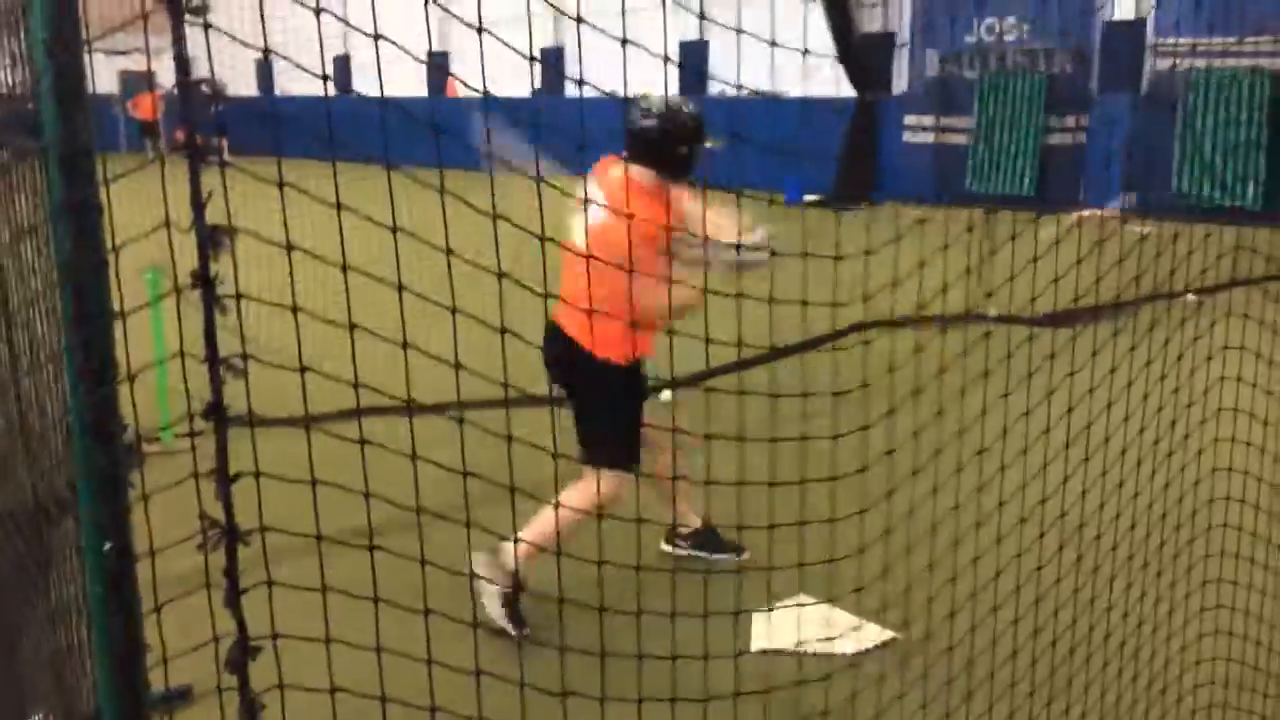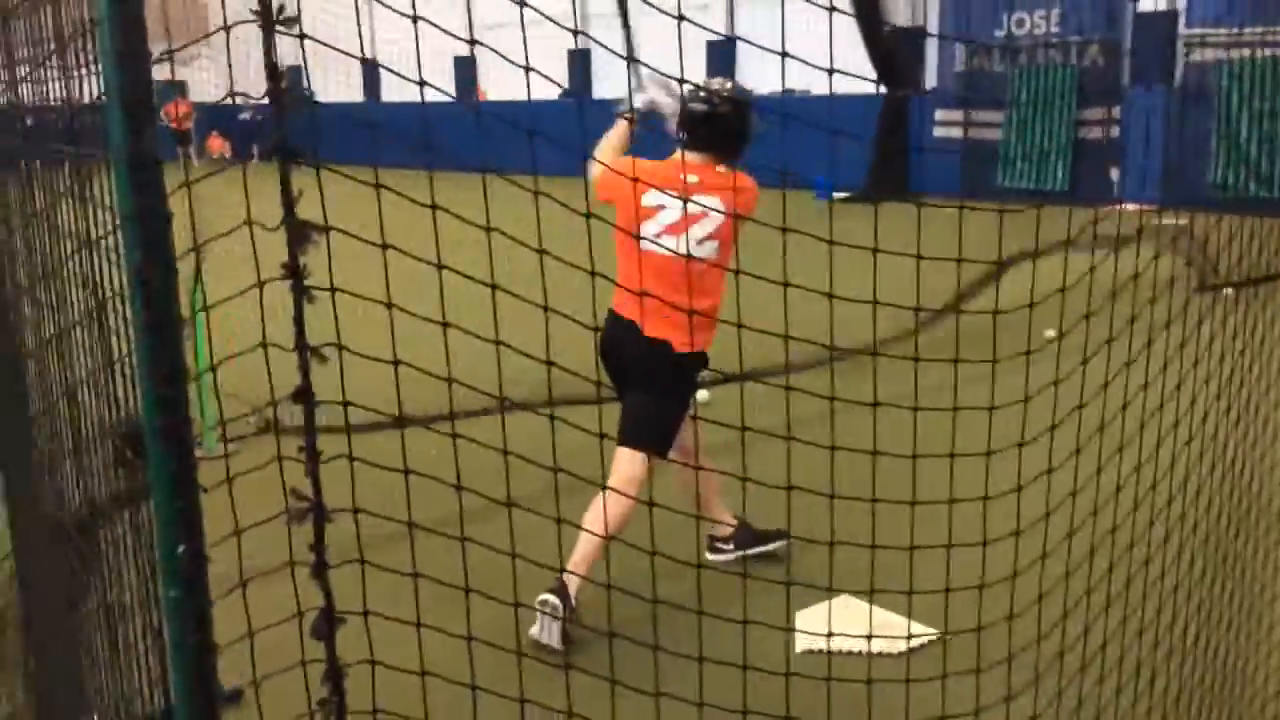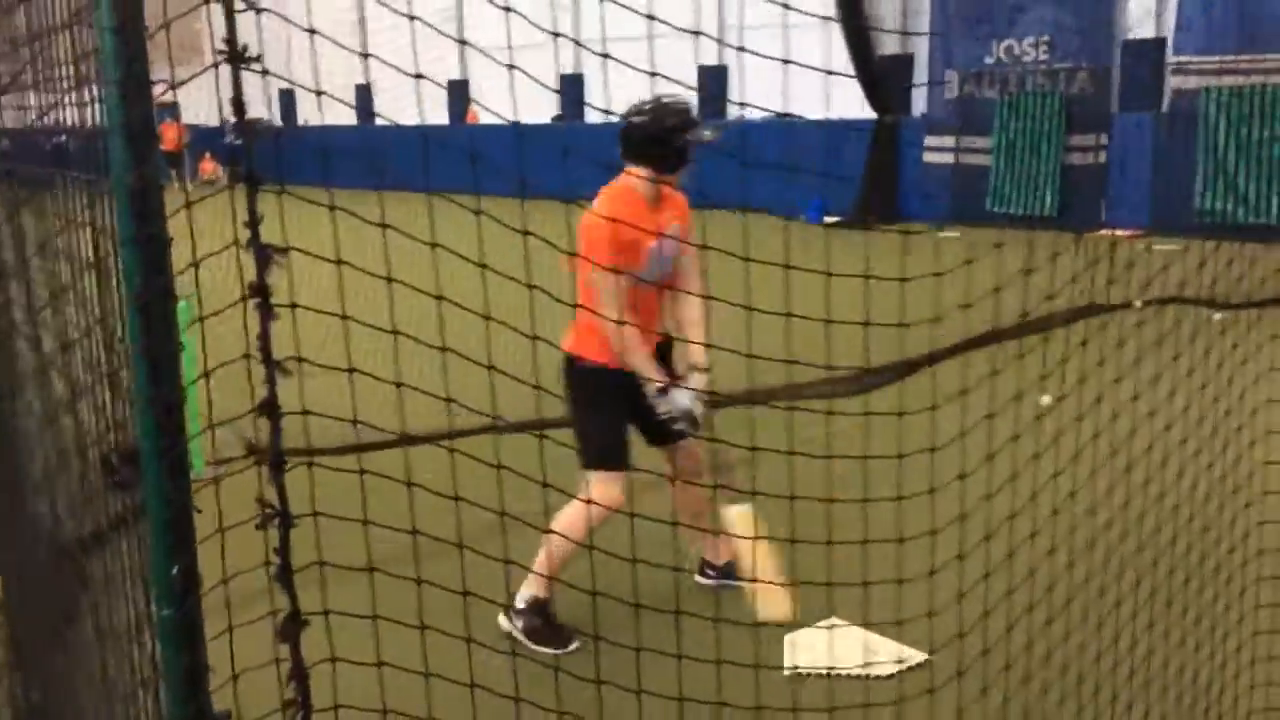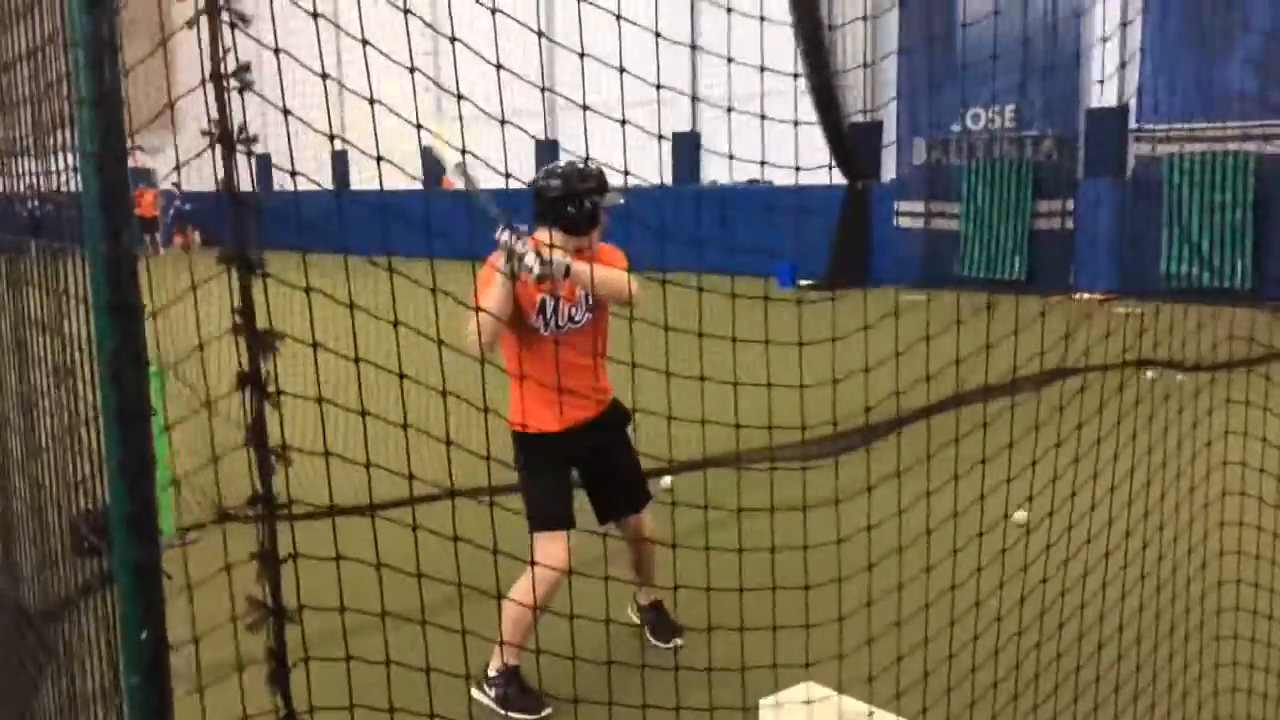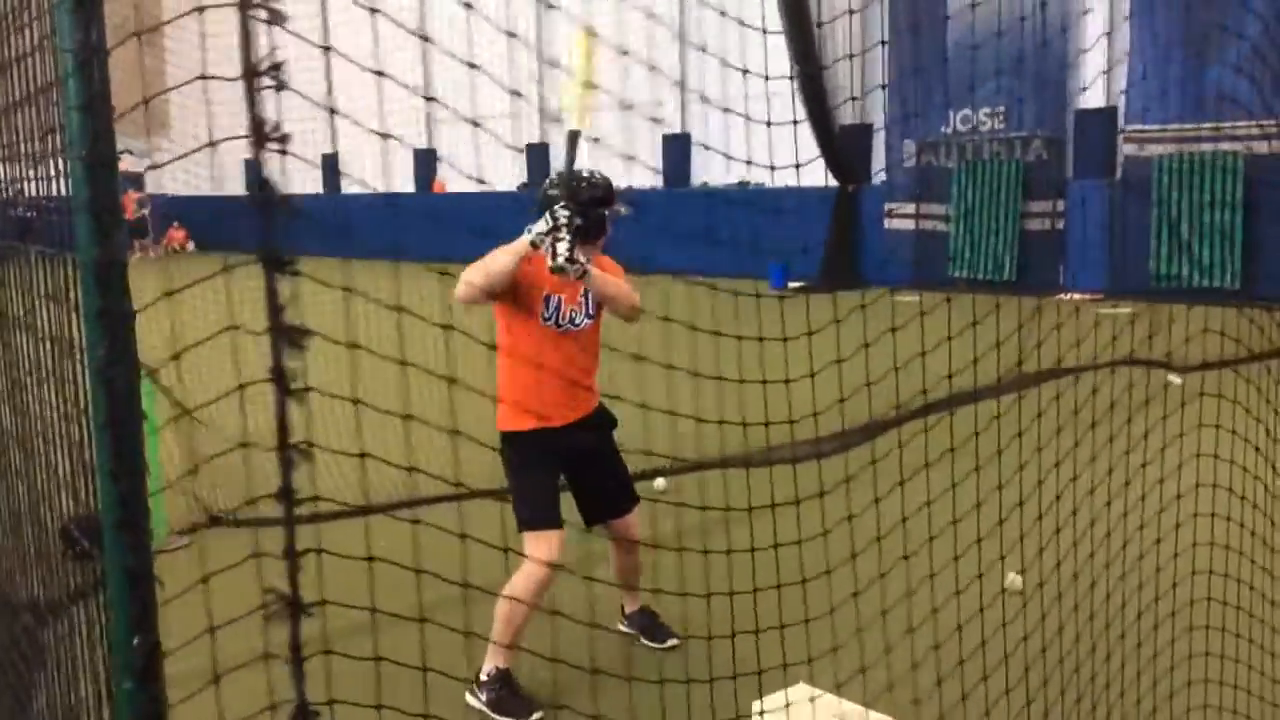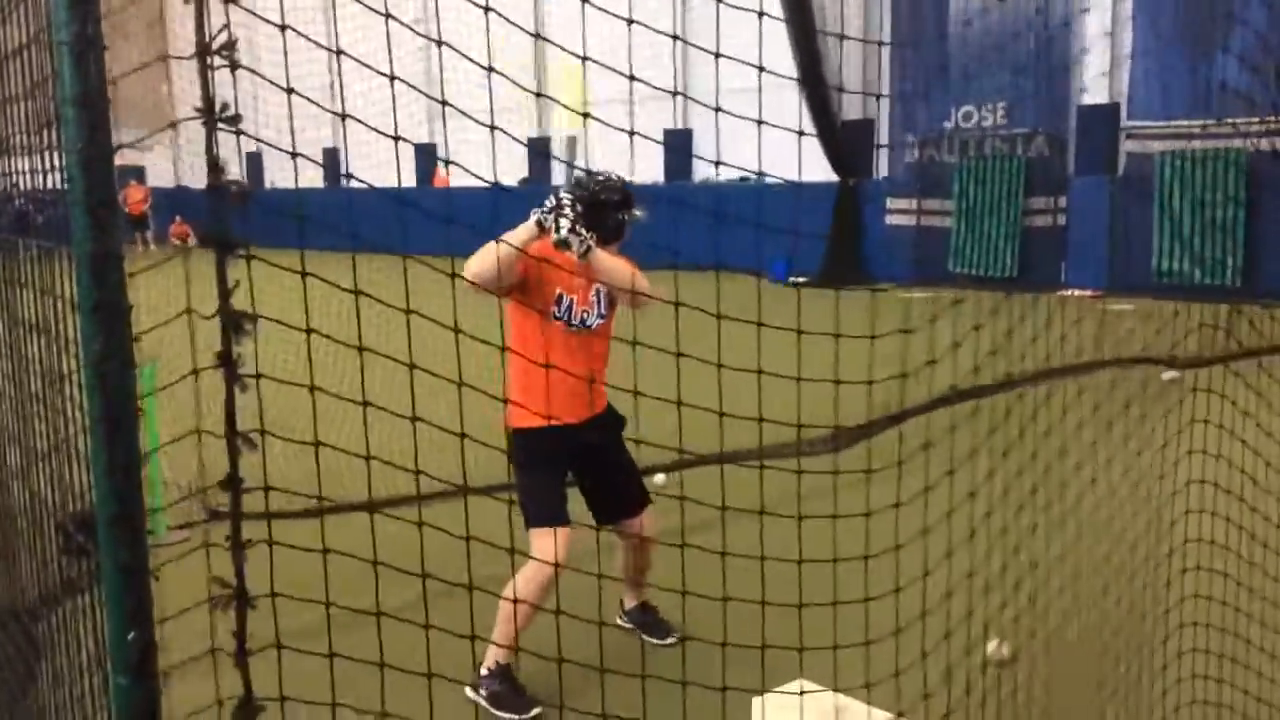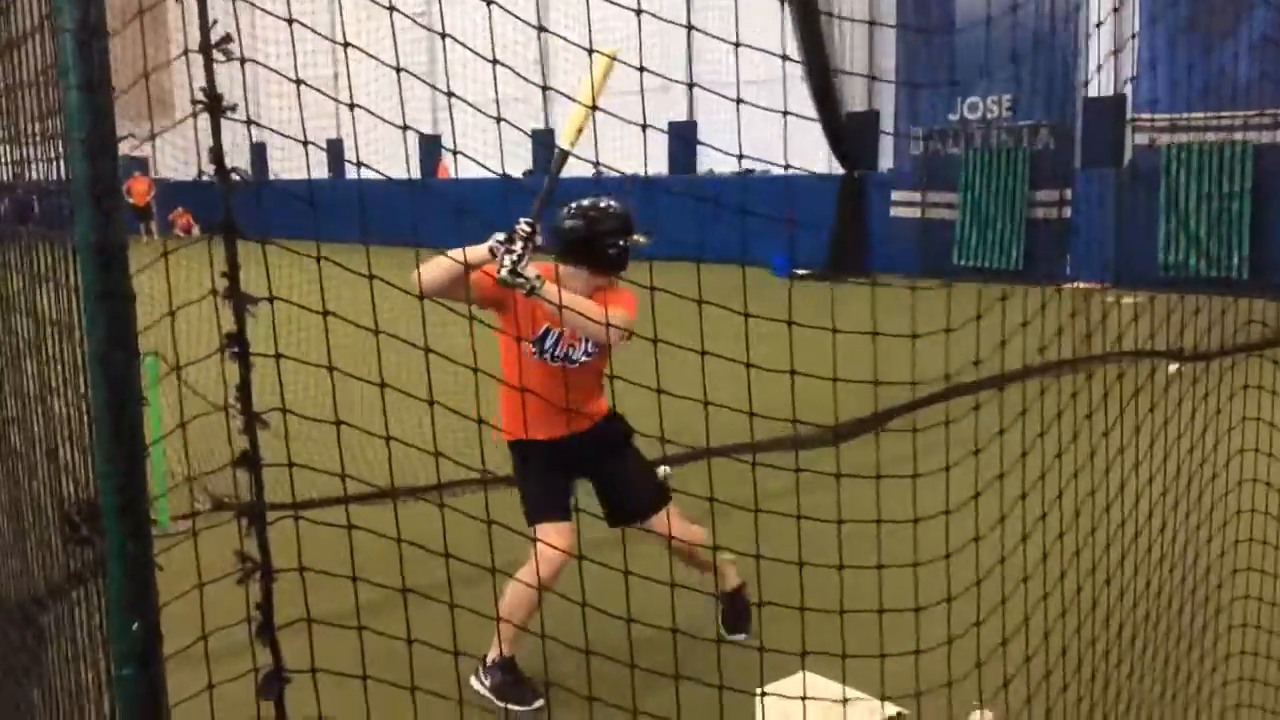
dt=0.7s
person 1, frame 1
left shoulder: (609, 173)
right shoulder: (629, 223)
left elbow: (691, 208)
right elbow: (658, 307)
left wrist: (729, 232)
left hip: (587, 339)
right hip: (592, 353)
left knee: (640, 435)
right knee: (606, 481)
left ankle: (688, 528)
right ankle: (507, 564)
person 1, frame 2
left shoulder: (636, 179)
right shoulder: (740, 193)
left elbow: (599, 166)
left wrist: (632, 114)
right wrist: (696, 144)
left hip: (622, 333)
right hip: (673, 349)
left knee: (680, 434)
right knee: (630, 474)
left ankle: (725, 532)
right ankle: (563, 592)
person 1, frame 3
left shoulder: (675, 205)
right shoulder: (611, 216)
left elbow: (687, 288)
right elbow: (611, 319)
left wrist: (696, 367)
right wrist: (658, 386)
left hip: (647, 354)
right hip: (599, 364)
left knee: (687, 451)
right knee: (604, 496)
left ankle: (714, 560)
right ankle: (526, 604)
person 1, frame 4
left shoulder: (603, 256)
right shoulder: (506, 263)
left elbow: (627, 293)
right elbow: (481, 343)
left wrist: (560, 267)
right wrist: (512, 268)
left hip: (600, 417)
right hip: (540, 431)
left knee: (640, 526)
right knee: (554, 561)
left ankle: (646, 603)
right ankle: (497, 675)
person 1, frame 5
left shoulder: (601, 267)
right shoulder: (521, 263)
left elbow: (632, 309)
right elbow: (466, 291)
left wrist: (577, 267)
right wrist: (531, 239)
left hip: (585, 419)
right hip: (528, 430)
left knee: (627, 528)
right knee: (544, 557)
left ankle: (633, 611)
person 1, frame 6
left shoulder: (609, 264)
right shoulder: (531, 260)
left elbow: (643, 295)
right elbow: (476, 275)
left wrist: (583, 248)
right wrist: (536, 224)
left hip: (594, 420)
right hip: (536, 429)
left knee: (641, 530)
right knee: (549, 555)
left ankle: (633, 606)
right ankle: (490, 672)
person 1, frame 7
left shoulder: (616, 297)
right shoulder: (508, 284)
left elbow: (606, 330)
right elbow: (426, 281)
left wrist: (532, 283)
right wrist: (493, 249)
left hip: (597, 427)
right hip: (535, 442)
left knee: (676, 530)
right knee: (552, 553)
left ankle: (729, 582)
right ankle: (495, 664)
